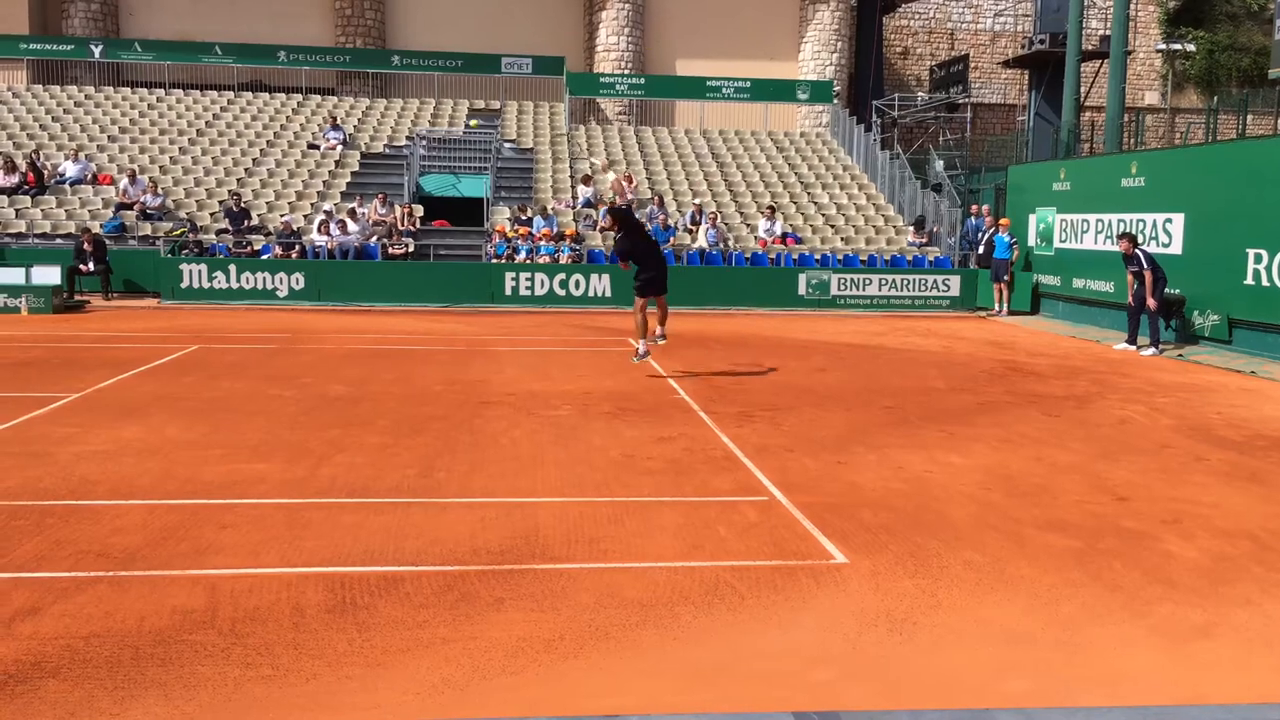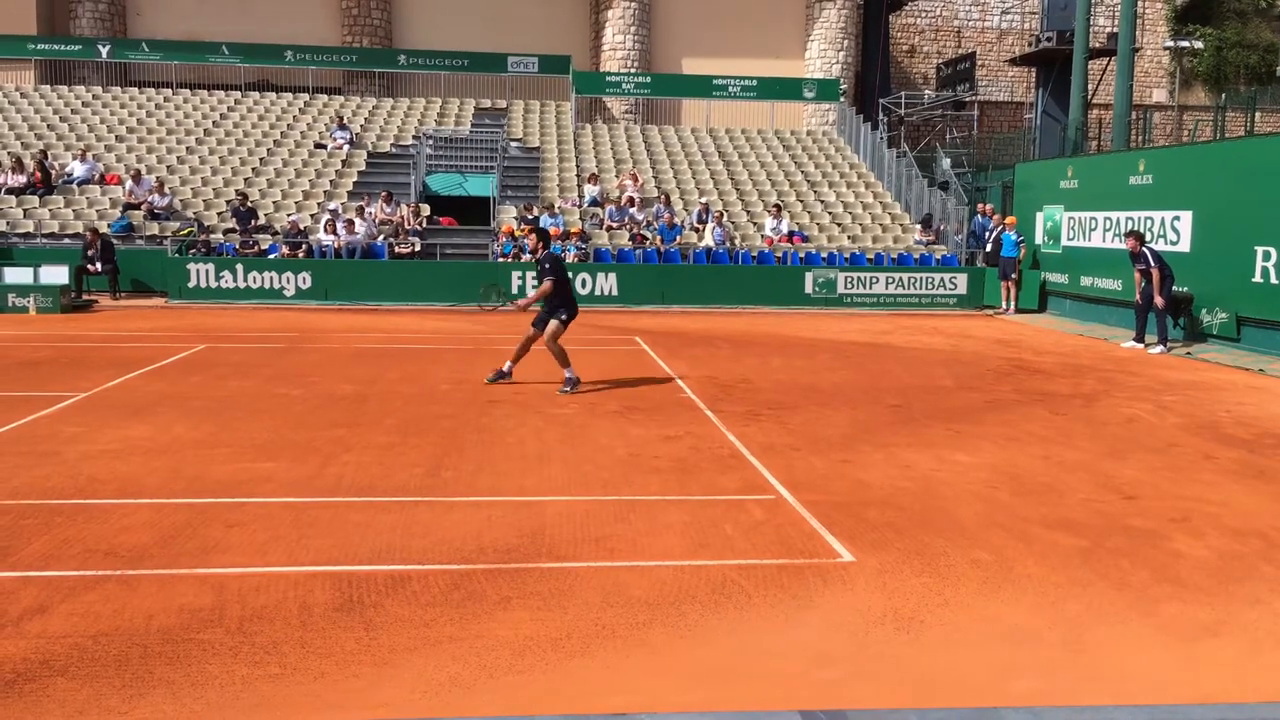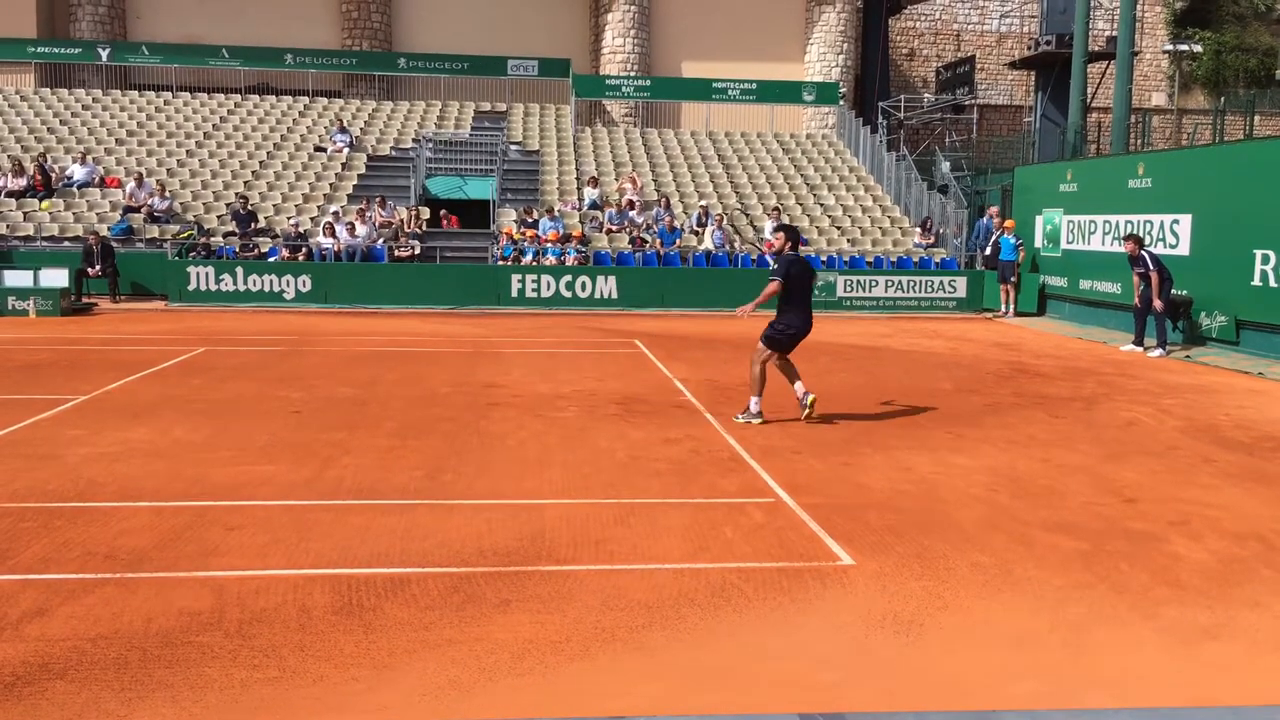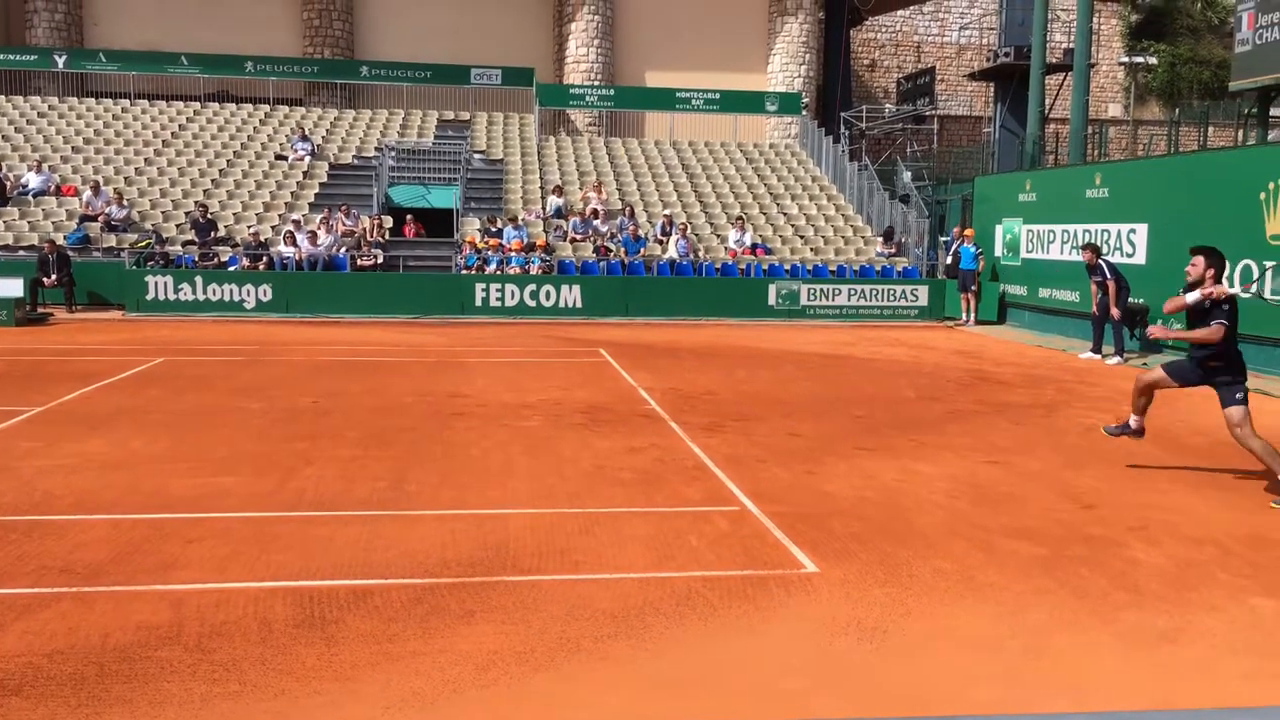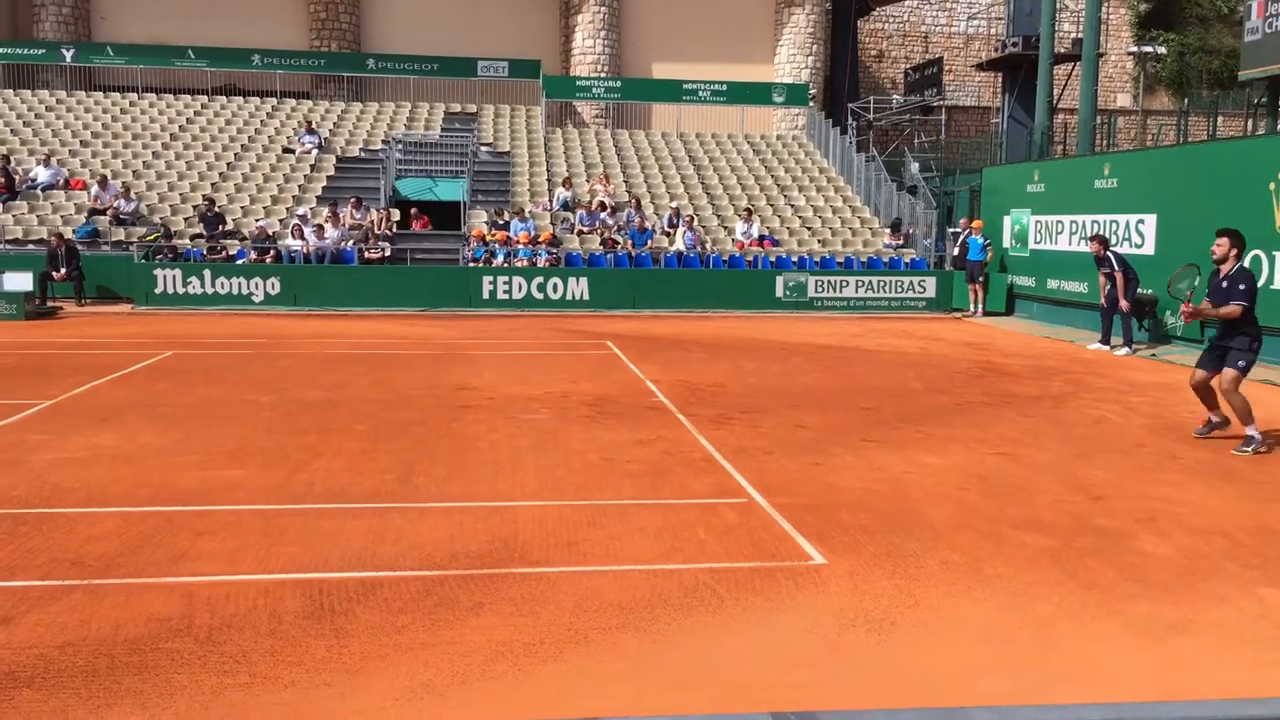
dt=1s
person 1, frame 1
left shoulder: (621, 246)
right shoulder: (628, 216)
left elbow: (625, 266)
left hip: (648, 273)
right hip: (659, 265)
left knee: (639, 310)
right knee: (661, 304)
left ankle: (642, 348)
right ankle: (661, 332)
person 1, frame 2
left shoulder: (549, 259)
right shoulder: (541, 261)
left elbow: (548, 287)
left wrist: (528, 301)
right wrist: (527, 300)
left hip: (564, 308)
right hip: (551, 308)
left knee: (549, 339)
right knee: (527, 339)
left ankle: (572, 377)
right ankle: (505, 371)
person 1, frame 3
left shoulder: (783, 262)
right shoulder: (806, 264)
left elbow: (774, 287)
right elbow: (813, 278)
left wrist: (753, 304)
left hip: (786, 323)
right hip: (804, 323)
left knee: (758, 360)
right knee: (780, 358)
left ankle: (754, 410)
right ankle: (804, 395)
person 1, frame 4
left shoulder: (1225, 301)
right shoulder: (1193, 294)
left elbow: (1214, 333)
right elbow: (1168, 308)
left wrist: (1169, 333)
right wrist: (1199, 293)
left hip: (1227, 372)
right hip: (1197, 365)
left knee: (1242, 432)
right knee: (1143, 382)
right ankle: (1134, 425)
person 1, frame 5
left shoulder: (1243, 277)
right shoulder: (1214, 276)
left elbow: (1235, 311)
right elbow: (1208, 306)
left wrist: (1202, 313)
right wrist: (1193, 311)
left hip: (1243, 341)
right hip: (1222, 338)
left knee: (1227, 387)
right knee: (1197, 381)
left ankle: (1254, 436)
right ankle: (1217, 418)
